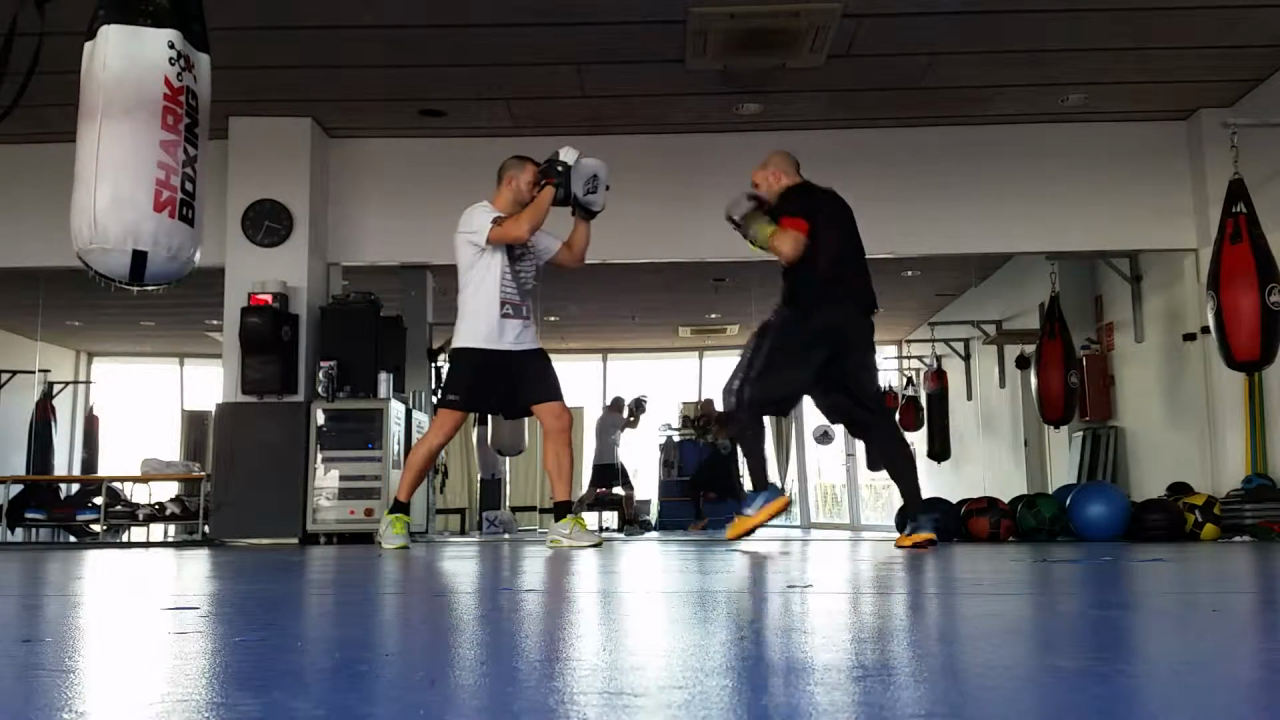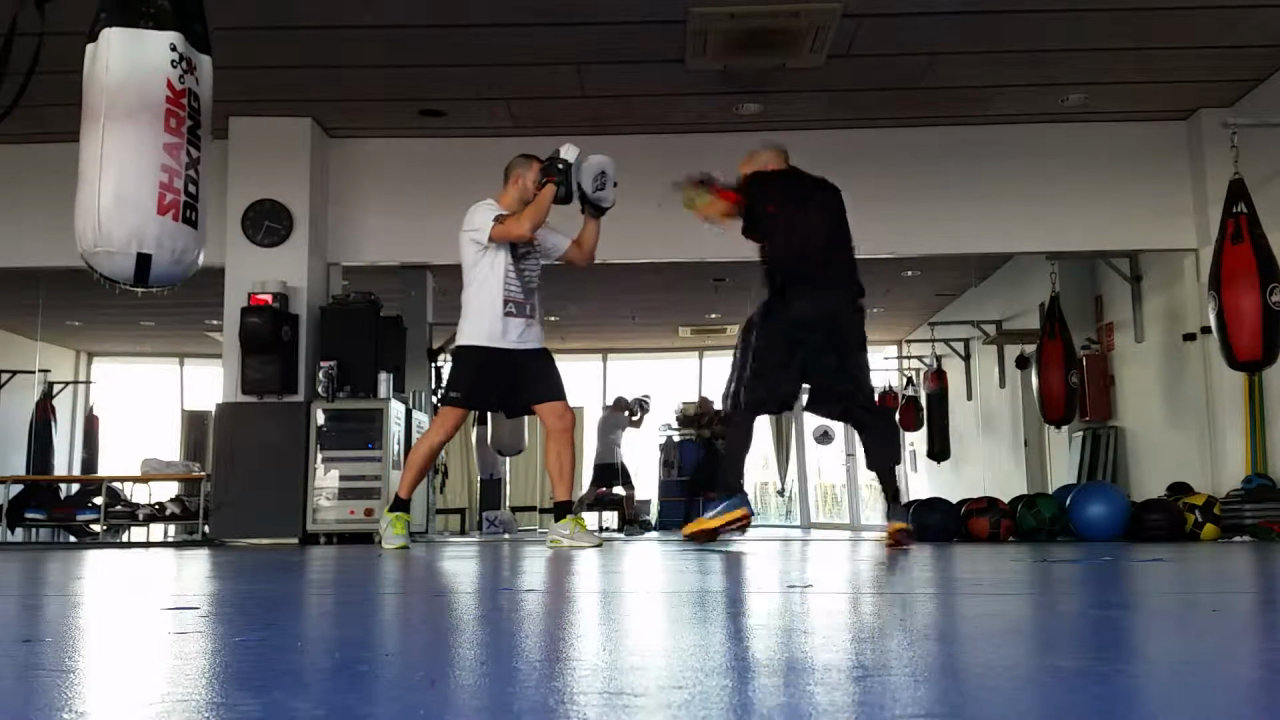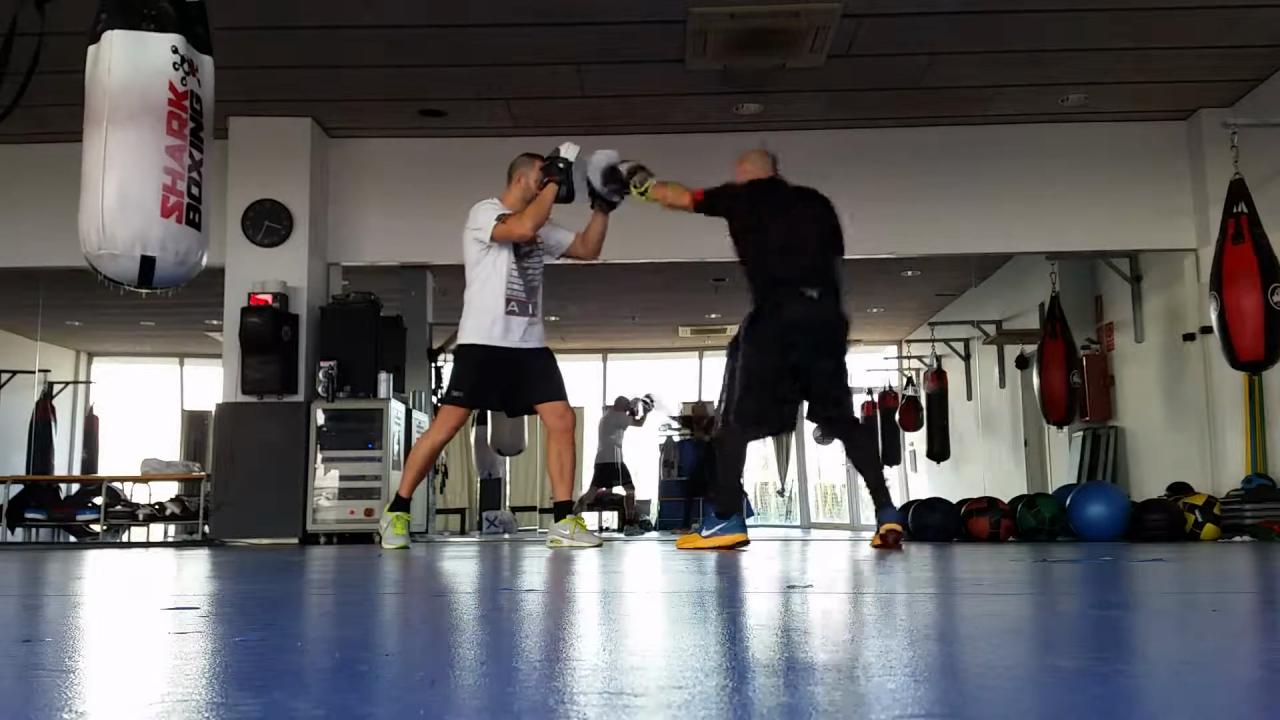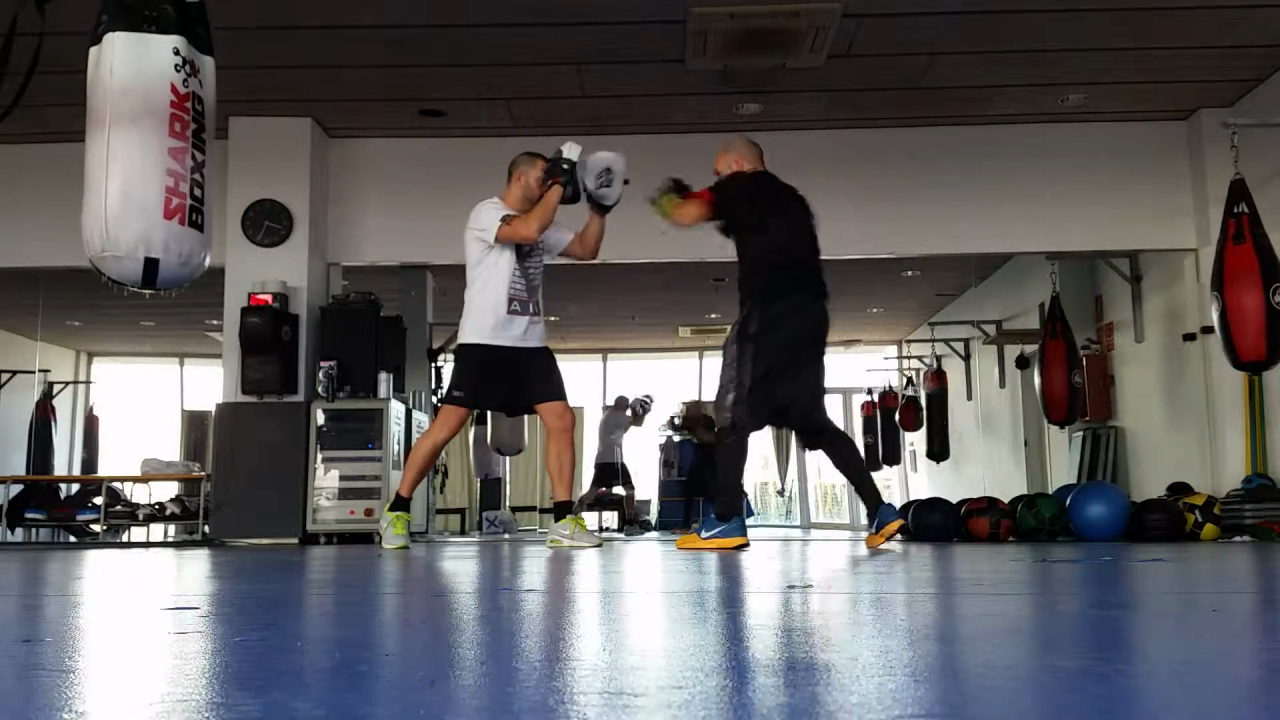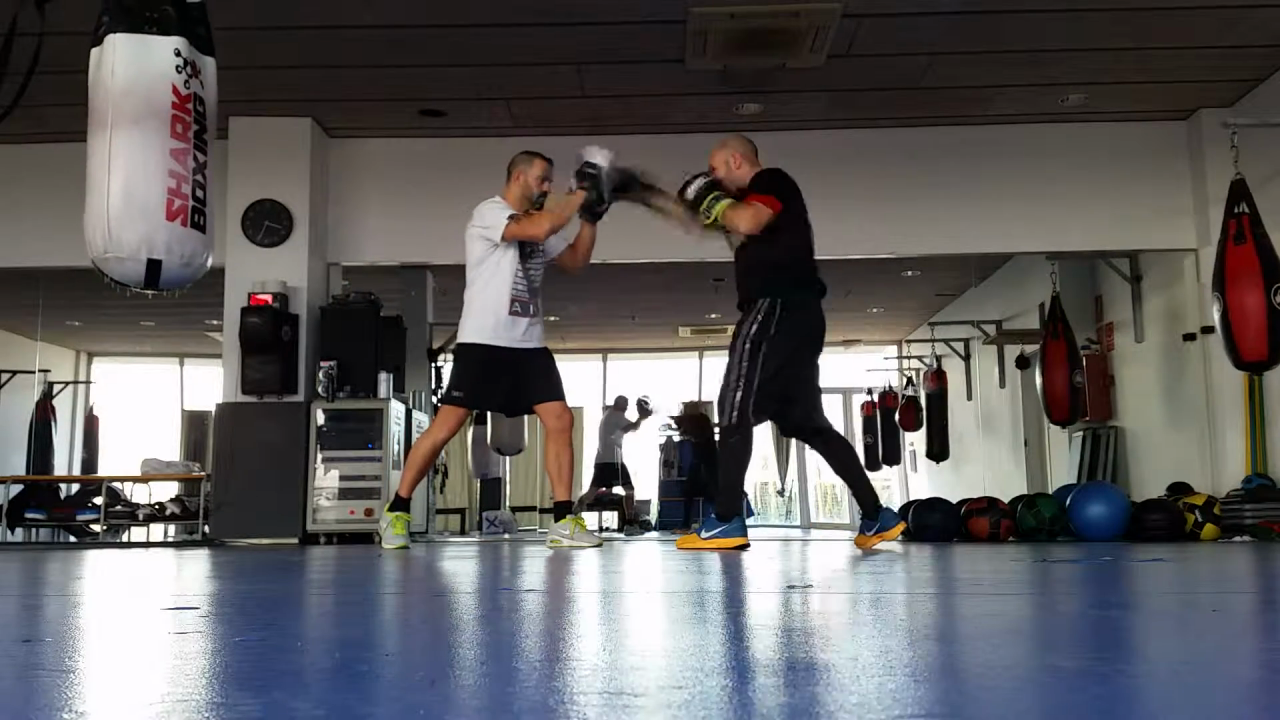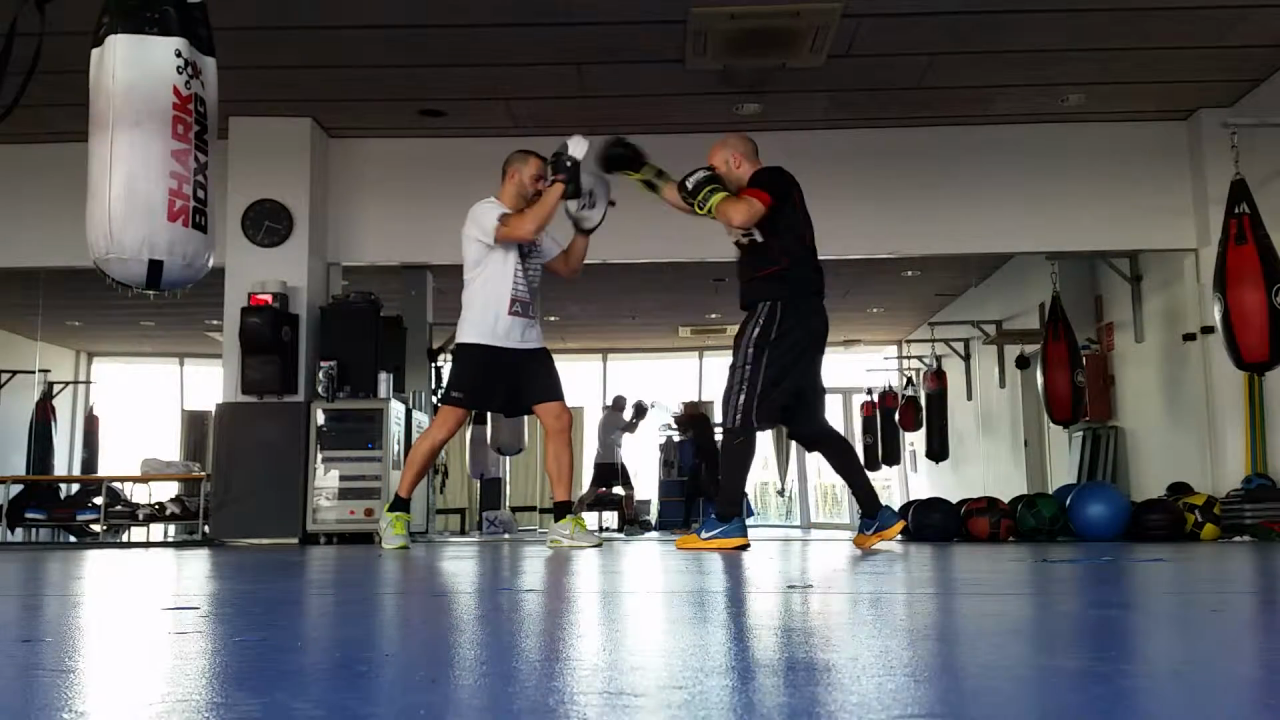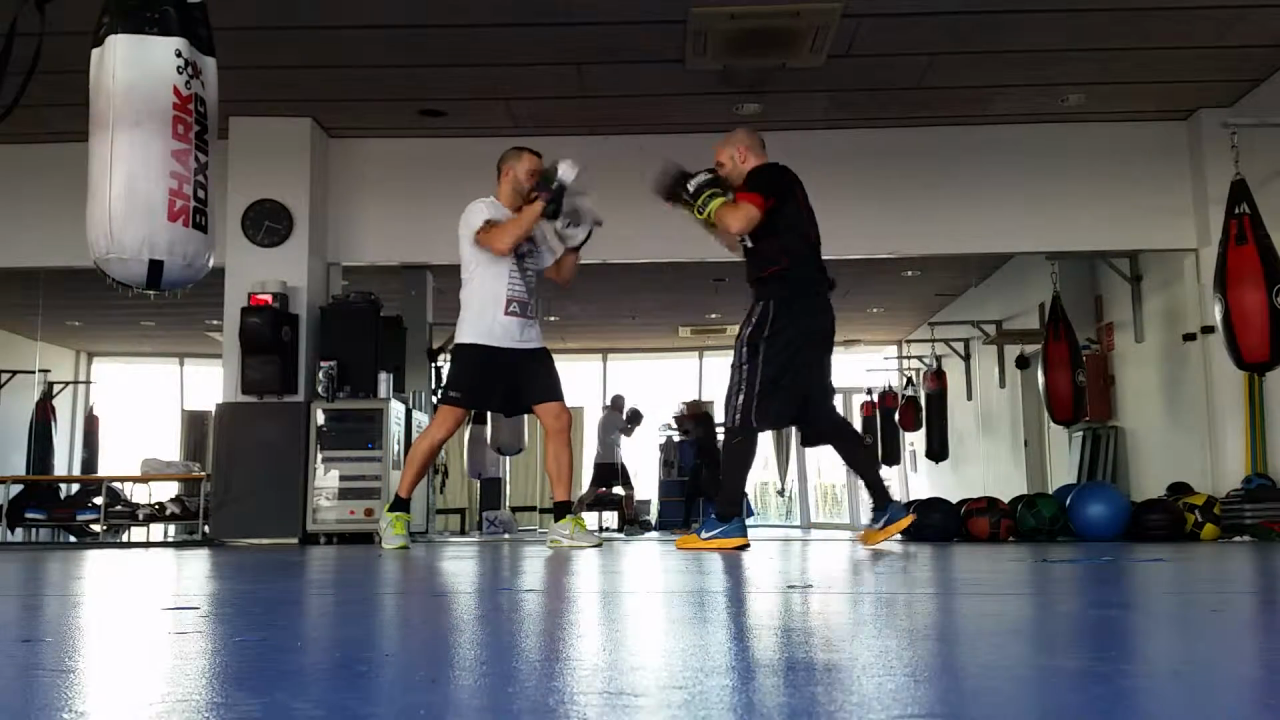
dt=0.1s
person 1, frame 1
left shoulder: (796, 197)
right shoulder: (833, 202)
left elbow: (788, 249)
left wrist: (754, 220)
right wrist: (761, 231)
left hip: (807, 312)
right hip: (854, 318)
left knee: (744, 397)
right knee: (874, 418)
left ankle: (763, 492)
right ankle: (919, 522)
person 1, frame 2
left shoulder: (765, 184)
right shoulder: (827, 192)
left elbow: (709, 209)
left hip: (791, 303)
right hip: (841, 306)
left knee: (742, 401)
right knee: (862, 407)
left ankle: (731, 499)
right ankle: (895, 509)
person 1, frame 3
left shoulder: (743, 196)
right shoulder: (816, 201)
left elbow: (677, 196)
left wrist: (638, 179)
left hip: (776, 313)
right hip: (824, 313)
left knee: (737, 418)
right knee: (841, 419)
left ankle: (727, 519)
right ankle: (886, 513)
person 1, frame 4
left shoulder: (745, 187)
right shoulder: (791, 199)
left elbow: (686, 215)
left wrist: (667, 195)
left hip: (771, 312)
right hip: (806, 311)
left knee: (735, 412)
right knee: (811, 421)
left ankle: (728, 521)
right ankle: (880, 512)
person 1, frame 5
left shoulder: (775, 184)
right shoulder: (769, 191)
left elbow: (746, 221)
right elbow: (722, 223)
left wrist: (706, 196)
left hip: (779, 310)
right hip: (788, 314)
left knee: (737, 412)
right knee: (807, 421)
left ankle: (726, 522)
right ankle: (876, 516)
person 1, frame 6
left shoulder: (775, 180)
right shoulder: (755, 193)
left elbow: (738, 217)
right elbow: (716, 214)
left wrist: (706, 188)
right wrist: (644, 171)
left hip: (781, 311)
right hip: (796, 314)
left knee: (743, 414)
right knee: (806, 421)
left ankle: (727, 522)
right ankle: (875, 514)
person 1, frame 7
left shoulder: (767, 177)
right shoulder: (782, 185)
left elbow: (737, 224)
right elbow: (746, 239)
left wrist: (707, 197)
right wrist: (686, 194)
left hip: (782, 307)
right hip: (811, 309)
left knee: (743, 413)
right knee: (819, 415)
left ankle: (727, 522)
right ankle: (886, 508)
person 2, frame 1
left shoulder: (531, 232)
right shoulder: (476, 217)
left elbow: (572, 258)
right elbow: (520, 230)
left wrist: (582, 213)
right wrist: (551, 185)
left hip: (524, 348)
right hip: (477, 346)
left knee: (558, 421)
right knee: (444, 428)
left ankle: (564, 523)
right ankle: (397, 514)
person 2, frame 2
left shoulder: (537, 230)
right shoulder: (480, 215)
left elbow: (583, 256)
right elbow: (522, 228)
left wrist: (592, 211)
right wrist: (554, 183)
left hip: (528, 346)
right hip: (481, 344)
left knee: (561, 420)
right knee: (445, 426)
left ankle: (564, 522)
right ankle: (397, 512)
person 2, frame 3
left shoulder: (541, 227)
right shoulder: (484, 213)
left elbow: (589, 249)
right elbow: (522, 228)
left wrist: (602, 205)
right wrist: (555, 183)
left hip: (530, 345)
right hip: (483, 342)
left knee: (562, 421)
right knee: (447, 424)
left ankle: (564, 522)
right ankle: (397, 511)
person 2, frame 4
left shoulder: (541, 225)
right shoulder: (485, 213)
left elbow: (587, 249)
right elbow: (528, 230)
left wrist: (599, 206)
right wrist: (560, 184)
left hip: (530, 345)
right hip: (484, 342)
left knee: (562, 421)
right knee: (448, 424)
left ankle: (564, 522)
right ankle: (397, 511)
person 2, frame 5
left shoulder: (537, 224)
right shoulder: (490, 212)
left elbow: (576, 260)
right elbow: (541, 228)
left wrist: (590, 217)
right wrist: (582, 188)
left hip: (529, 344)
right hip: (484, 342)
left knee: (560, 421)
right knee: (447, 424)
left ankle: (564, 522)
right ankle: (397, 511)
person 2, frame 6
left shoulder: (533, 226)
right shoulder: (484, 213)
left elbow: (569, 267)
right elbow: (527, 228)
left wrist: (584, 228)
right wrist: (564, 181)
left hip: (527, 345)
right hip: (482, 342)
left knee: (559, 420)
right knee: (447, 424)
left ankle: (564, 522)
right ankle: (396, 511)
person 2, frame 7
left shoulder: (535, 226)
right shoulder: (479, 212)
left elbow: (563, 276)
right elbow: (502, 242)
left wrist: (576, 241)
right wrist: (543, 200)
left hip: (528, 345)
right hip: (480, 341)
left knee: (559, 421)
right knee: (445, 424)
left ankle: (564, 522)
right ankle: (396, 511)
